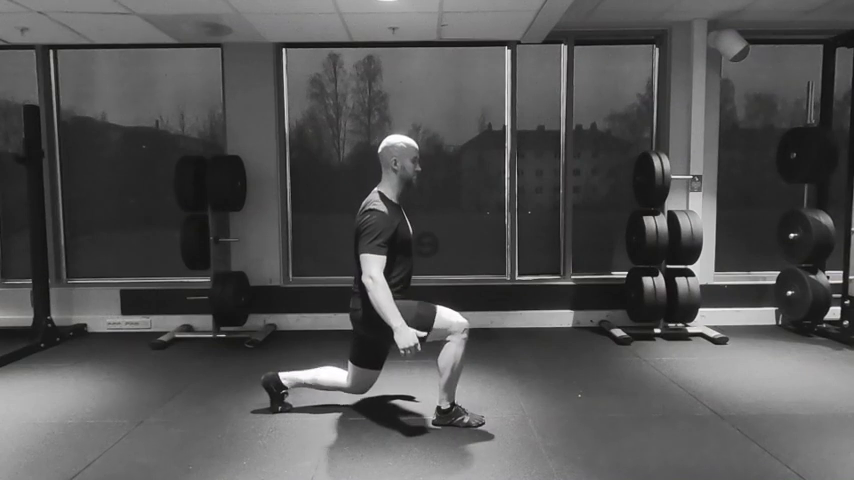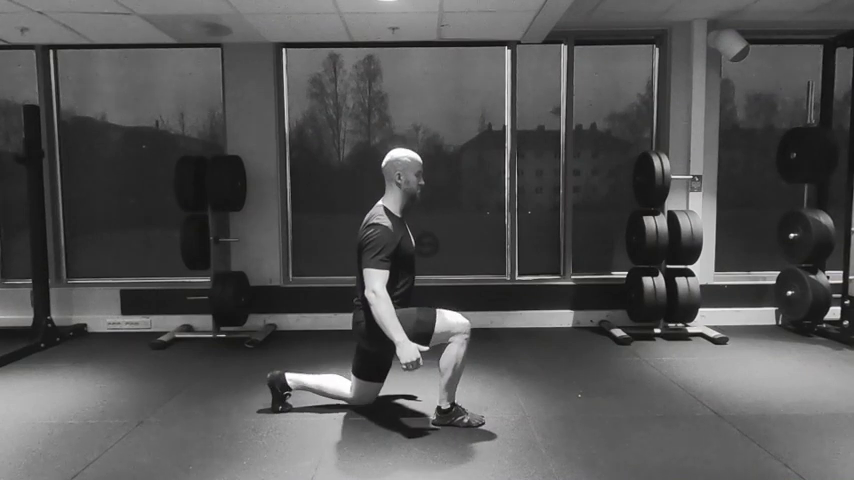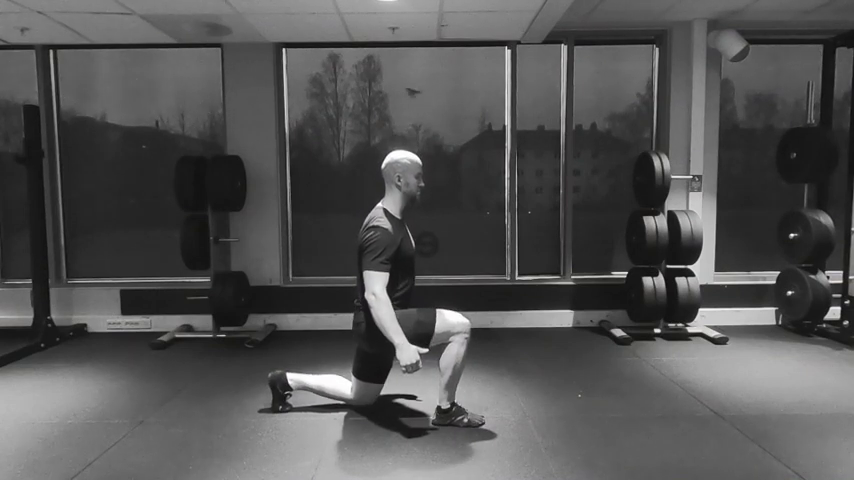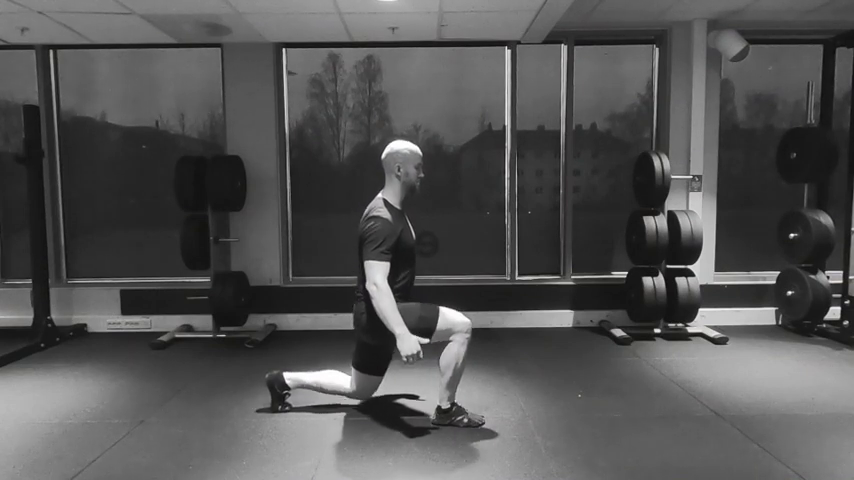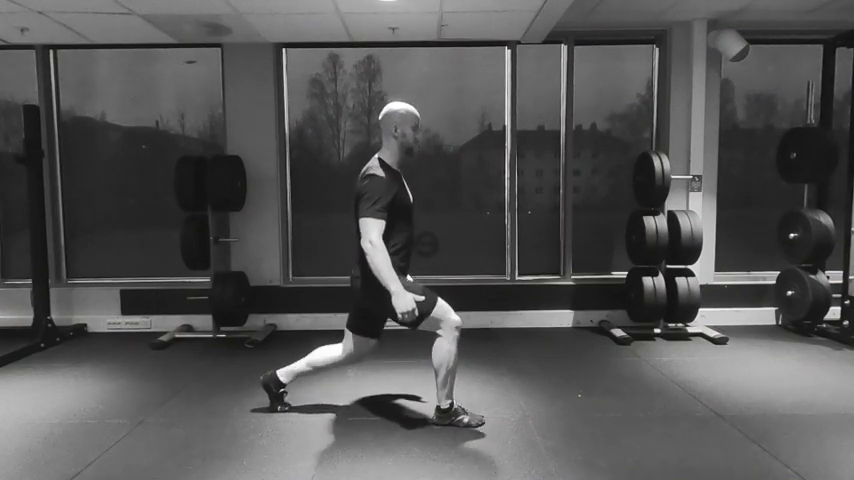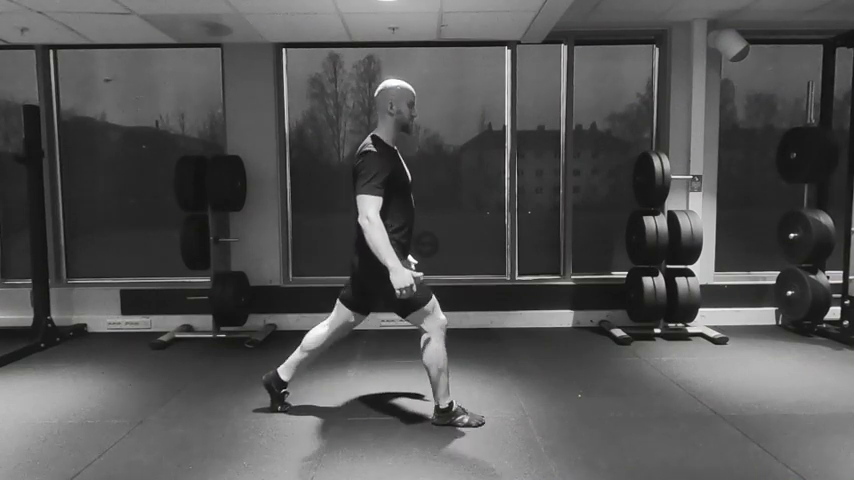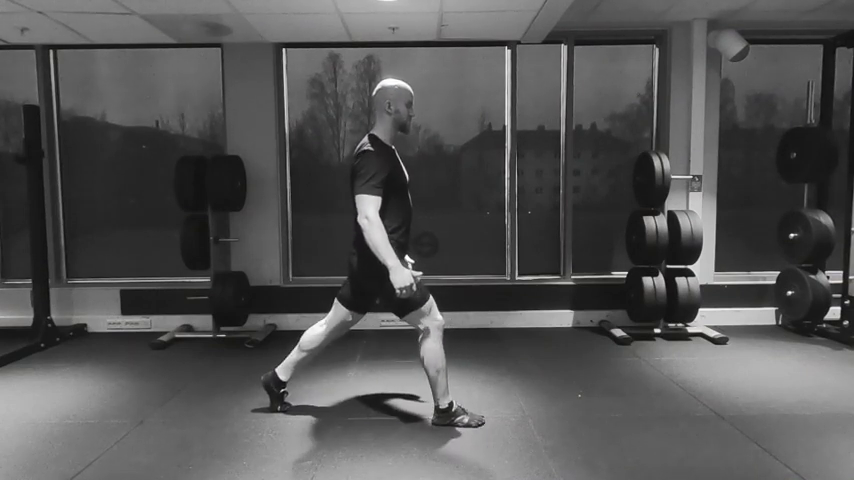
dt=0.3s
person 1, frame 1
left shoulder: (388, 205)
right shoulder: (378, 214)
right elbow: (371, 277)
left wrist: (395, 321)
right wrist: (400, 327)
left hip: (374, 311)
right hip: (378, 311)
left knee: (355, 383)
right knee: (458, 327)
left ankle: (280, 380)
right ankle: (446, 410)
person 1, frame 2
left shoulder: (390, 218)
right shoulder: (382, 228)
right elbow: (374, 292)
left wrist: (398, 335)
right wrist: (402, 342)
left hip: (377, 322)
right hip: (380, 322)
left knee: (358, 395)
right knee: (460, 328)
left ankle: (284, 381)
right ankle: (446, 410)
person 1, frame 3
left shoulder: (390, 220)
right shoulder: (382, 231)
right elbow: (374, 294)
left wrist: (397, 337)
right wrist: (402, 344)
left hip: (377, 324)
right hip: (380, 323)
left knee: (359, 395)
right knee: (460, 327)
left ankle: (285, 380)
right ankle: (446, 409)
person 1, frame 4
left shoulder: (391, 211)
right shoulder: (382, 221)
right elbow: (375, 285)
left wrist: (400, 327)
right wrist: (403, 335)
left hip: (378, 316)
right hip: (381, 316)
left knee: (358, 388)
right knee: (461, 327)
left ankle: (284, 380)
right ankle: (446, 410)
person 1, frame 5
left shoulder: (388, 173)
right shoulder: (378, 179)
right elbow: (370, 242)
left wrist: (401, 280)
right wrist: (397, 291)
left hip: (376, 282)
right hip: (382, 282)
left knee: (352, 351)
right knee: (449, 325)
left ankle: (278, 378)
right ankle: (446, 410)
person 1, frame 6
left shoulder: (386, 151)
right shoulder: (375, 155)
right elbow: (368, 217)
left wrist: (401, 256)
right wrist: (396, 268)
left hip: (376, 261)
right hip: (381, 263)
left knee: (337, 324)
right knee: (435, 324)
left ankle: (279, 378)
right ankle: (445, 409)
person 1, frame 7
left shoulder: (382, 151)
right shoulder: (373, 155)
right elbow: (367, 218)
left wrist: (398, 256)
right wrist: (395, 267)
left hip: (372, 260)
right hip: (379, 262)
left knee: (334, 323)
right knee: (432, 325)
left ankle: (277, 378)
right ankle: (445, 409)
